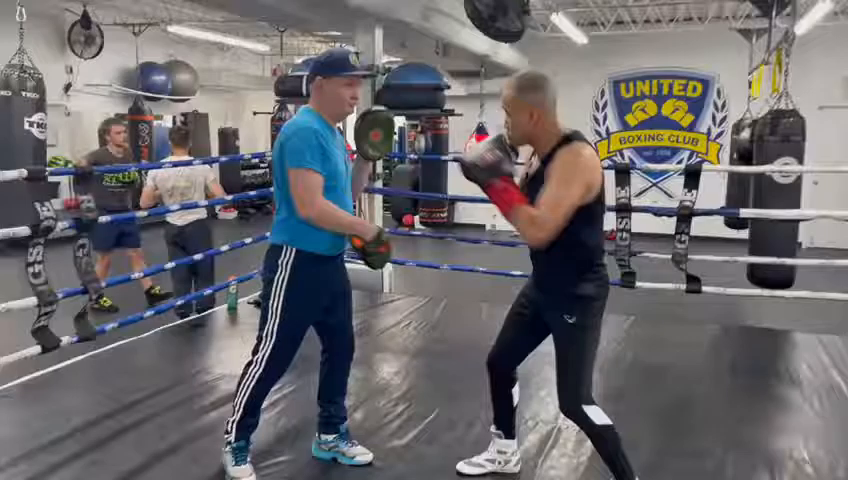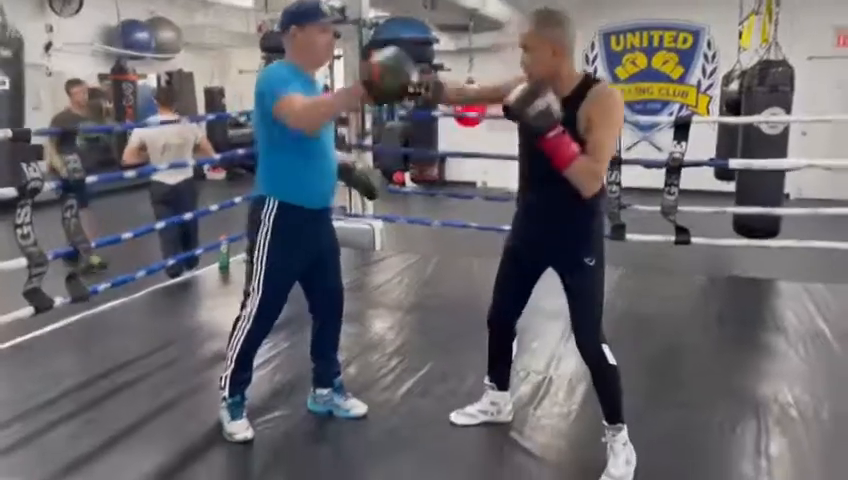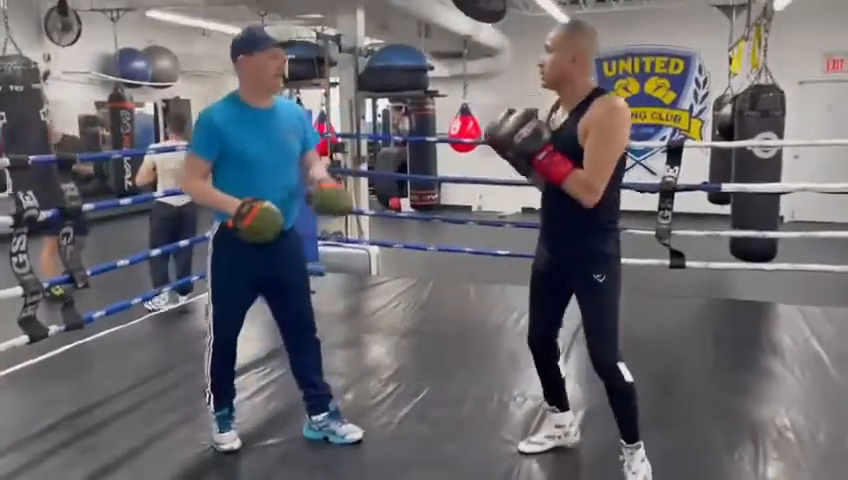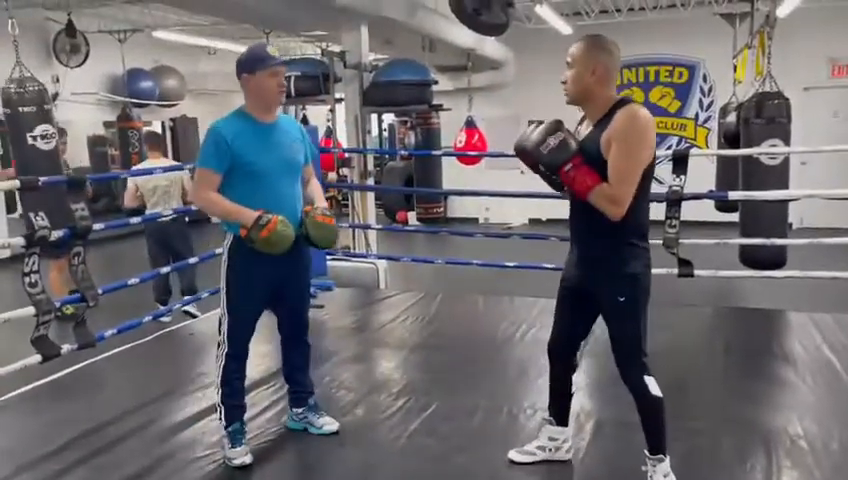
dt=0.7s
person 1, frame 1
left shoulder: (574, 158)
right shoulder: (549, 152)
left elbow: (536, 231)
right elbow: (532, 205)
left wrist: (495, 179)
right wrist: (504, 170)
left hip: (578, 295)
right hip: (544, 286)
left knee: (575, 402)
right knee: (500, 363)
person 1, frame 2
left shoulder: (602, 98)
right shoulder: (530, 87)
left elbow: (590, 182)
right elbow: (465, 95)
left wrist: (549, 129)
right wrist: (423, 84)
left hip: (578, 238)
right hip: (529, 228)
left knee: (589, 340)
right knee: (500, 318)
left ankle: (619, 438)
right ankle: (497, 400)
person 1, frame 3
left shoulder: (607, 110)
right shoulder: (558, 108)
left elbow: (589, 192)
left wrist: (540, 150)
right wrist: (517, 152)
left hip: (594, 255)
right hip: (553, 249)
left knee: (604, 355)
right knee: (539, 339)
right ankle: (561, 421)
person 1, frame 4
left shoulder: (632, 120)
right shoulder: (585, 122)
left elbow: (616, 205)
left wrist: (568, 165)
right wrist: (551, 167)
left hip: (621, 269)
right hip: (581, 262)
left knee: (632, 367)
right knee: (559, 350)
right ankle: (557, 437)
person 2, frame 1
left shoulder: (332, 134)
right shoulder: (303, 132)
right elbow: (310, 206)
left wrist: (366, 157)
right wrist: (368, 231)
left hip: (330, 262)
right hip: (297, 262)
left knee: (341, 346)
right knee: (271, 356)
left ankle: (331, 433)
right ankle: (236, 444)
person 2, frame 2
left shoulder: (311, 81)
right shoulder: (276, 77)
right elbow: (302, 119)
left wrist: (344, 168)
right wrist: (359, 89)
left hip: (318, 215)
right hip: (280, 215)
left knee: (329, 304)
right knee: (259, 310)
left ankle: (325, 387)
right ankle: (232, 398)
person 2, frame 3
left shoulder: (294, 114)
right shoulder: (217, 118)
left elbow: (311, 164)
right elbow: (192, 181)
left wrist: (323, 182)
right wrist: (234, 206)
left hip: (285, 240)
right hip: (234, 244)
left knee: (302, 328)
right knee: (223, 333)
left ankle: (321, 413)
right ankle: (222, 415)
person 2, frame 4
left shoulder: (294, 129)
right shoulder: (225, 132)
left elbow: (308, 179)
right elbow: (203, 194)
left wrist: (319, 205)
right wrist: (251, 217)
left hip: (293, 249)
right hip: (247, 252)
left knee: (297, 333)
right knee: (235, 341)
left ankle: (301, 407)
right ankle: (234, 428)
person 3, frame 1
left shoulder: (158, 169)
right shoulder: (201, 166)
left elbow: (144, 203)
right elbow: (220, 196)
left hip: (173, 228)
right hip: (198, 226)
left knee: (180, 275)
right knee: (204, 272)
left ankle: (184, 317)
right ankle: (204, 315)
person 3, frame 2
left shoulder: (145, 127)
right shoulder: (189, 125)
left elbow: (127, 159)
right elbow: (209, 153)
left wrist: (149, 155)
left hip: (161, 187)
right hip: (186, 184)
left knee: (169, 233)
right knee: (189, 228)
left ankle: (176, 275)
right ankle: (191, 269)
person 3, frame 3
left shoulder: (155, 150)
left elbow: (140, 180)
left wrist: (159, 174)
left hip: (163, 207)
right hip: (188, 207)
left knee: (158, 252)
right knee: (184, 252)
left ankle: (161, 295)
right ankle: (183, 294)
person 3, frame 4
left shoulder: (137, 171)
right shoulder: (178, 167)
left elbow: (128, 203)
left wrist: (146, 199)
left hip: (154, 224)
right hip: (177, 221)
left knee: (159, 266)
right knee: (186, 260)
left ankle: (164, 308)
right ankle: (189, 300)
person 4, frame 1
left shoulder: (129, 156)
right shoulder: (99, 156)
left elbow: (135, 181)
right elbow: (81, 163)
left hip: (125, 213)
right hip: (103, 214)
left knee: (136, 253)
right knee: (105, 258)
left ankle: (151, 291)
right ankle: (97, 298)
person 4, frame 2
left shoulder: (92, 116)
right shoulder: (62, 119)
left elbow: (100, 141)
right elbow: (51, 146)
right wrist: (60, 166)
left knee: (79, 213)
right knee: (83, 213)
right ankle: (89, 256)
person 4, frame 3
left shoulder: (73, 142)
left elbow: (89, 170)
left wrist: (72, 165)
right hip: (49, 202)
right knee: (51, 243)
right ankle: (51, 286)
person 4, frame 4
left shoulder: (64, 163)
left elbow: (83, 190)
left wrist: (85, 190)
right knee: (58, 264)
left ankle: (73, 291)
right ankle: (62, 306)
